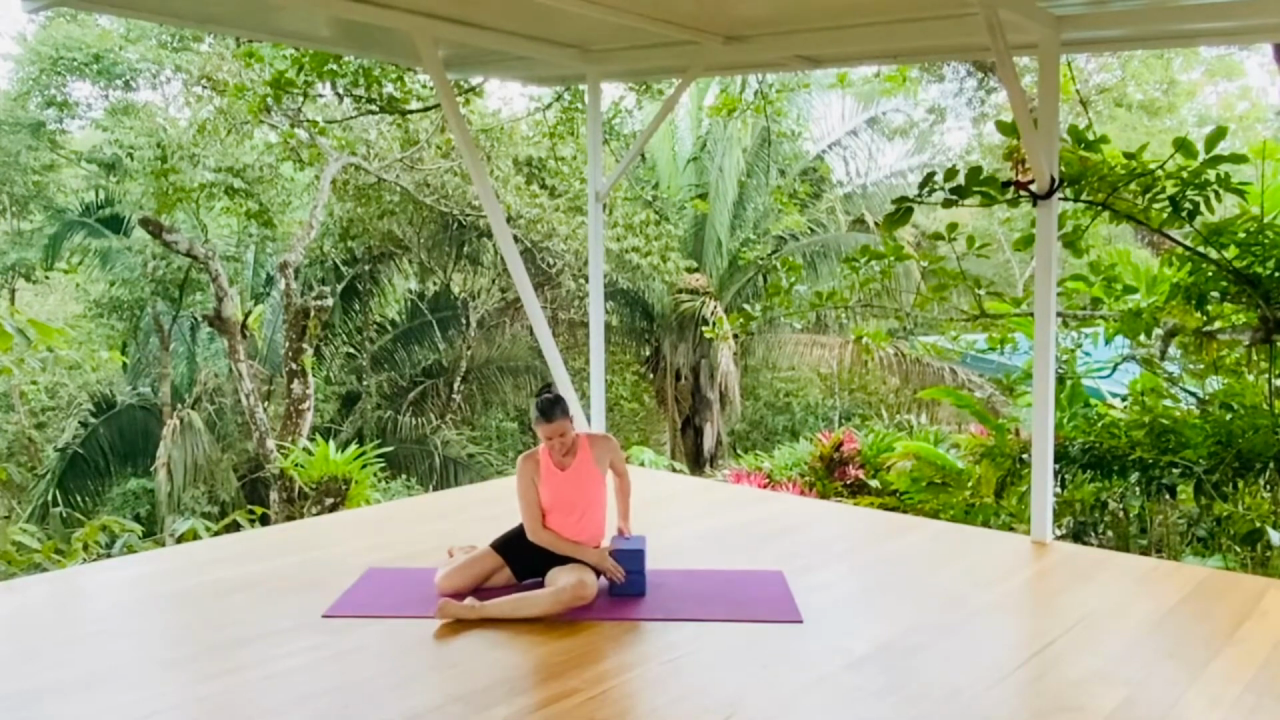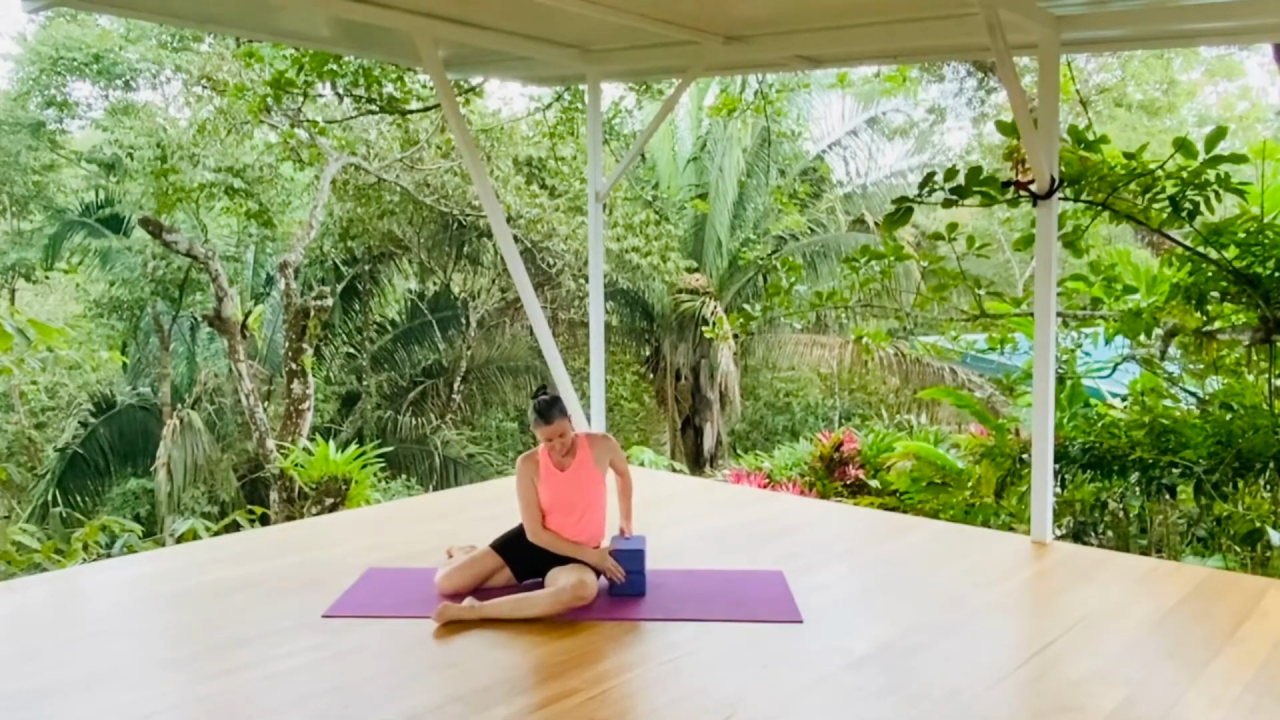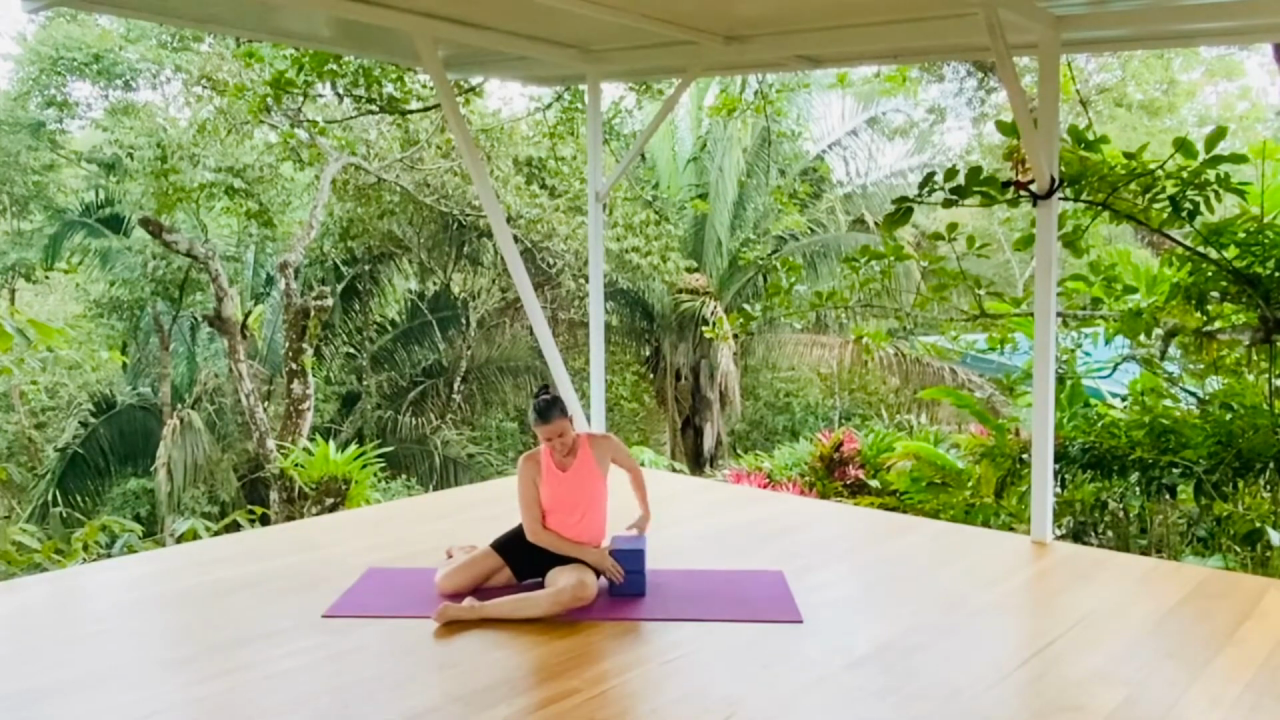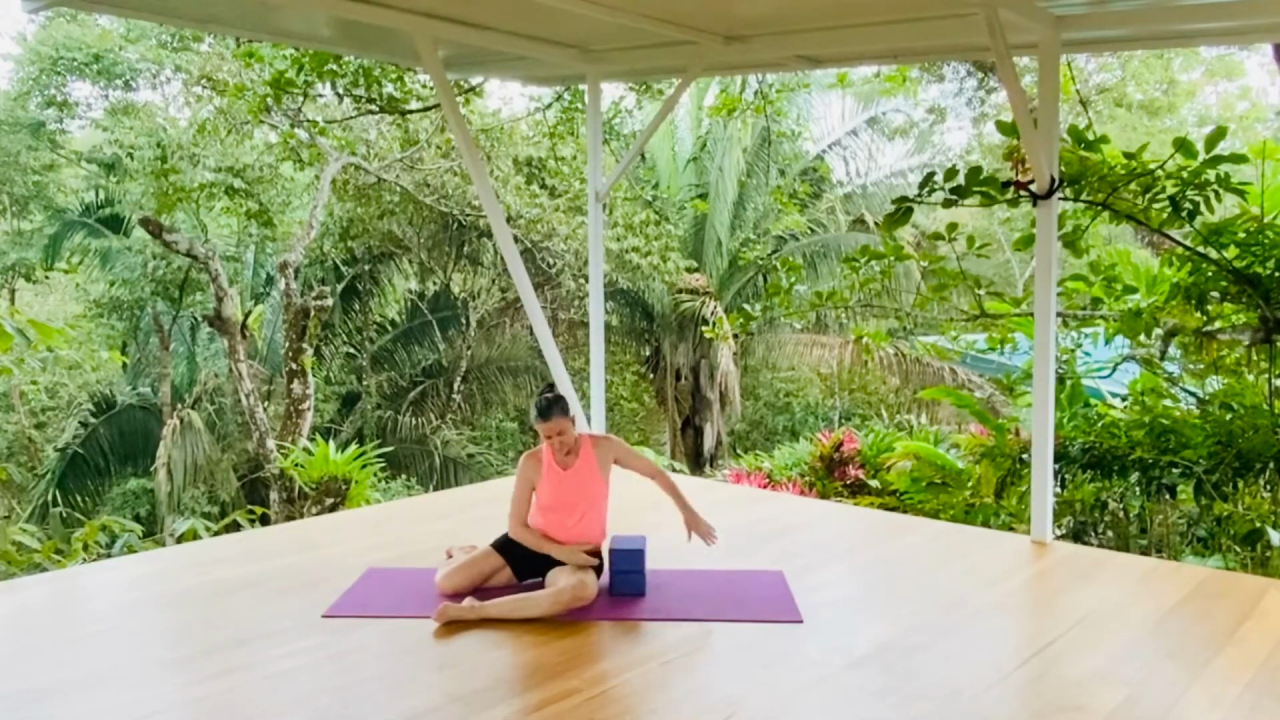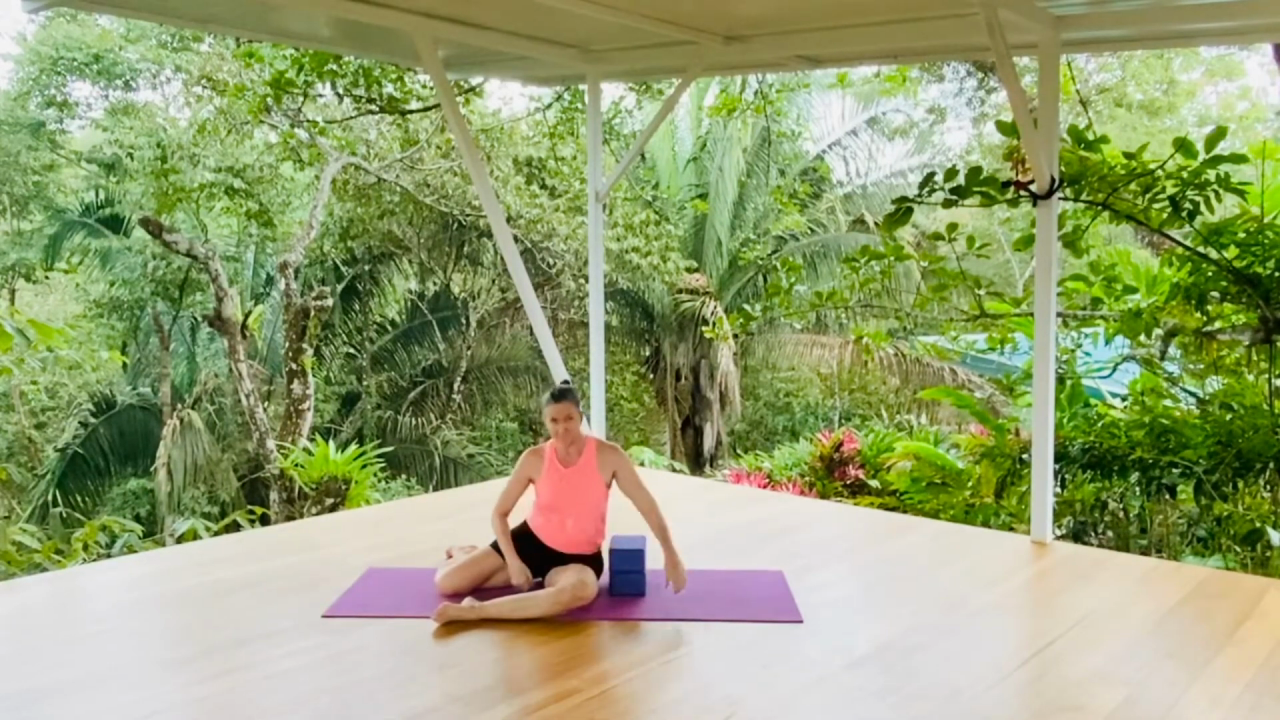
dt=0.3s
person 1, frame 1
left shoulder: (603, 446)
right shoulder: (529, 464)
left elbow: (622, 474)
right elbow: (534, 531)
left wrist: (623, 520)
right wrist: (590, 555)
left hip: (578, 556)
right hip: (531, 542)
left knee: (582, 589)
right knee: (446, 583)
left ankle: (476, 610)
right ankle: (470, 555)
person 1, frame 2
left shoulder: (601, 446)
right shoulder: (528, 464)
left elbow: (623, 474)
right elbow: (535, 531)
left wrist: (626, 520)
right wrist: (590, 554)
left hip: (577, 557)
right hip: (531, 542)
left knee: (582, 589)
right knee: (446, 582)
left ankle: (476, 610)
right ankle: (468, 554)
person 1, frame 3
left shoulder: (602, 446)
right shoulder: (530, 464)
left elbow: (633, 469)
right elbow: (534, 531)
left wrist: (645, 513)
right wrist: (590, 553)
left hip: (578, 555)
right hip: (531, 542)
left knee: (582, 589)
right knee: (446, 582)
left ankle: (476, 610)
right ankle: (468, 554)
person 1, frame 4
left shoulder: (604, 447)
right shoulder: (532, 462)
left elbow: (657, 474)
right elbow: (516, 526)
left wrist: (689, 513)
right wrist: (557, 551)
left hip: (581, 554)
right hip: (536, 543)
left knee: (581, 590)
right knee: (447, 582)
left ankle: (478, 610)
right ankle: (468, 554)
person 1, frame 5
left shoulder: (609, 455)
right shoulder: (533, 459)
left elbow: (646, 505)
right elbow: (500, 513)
left wrist: (670, 553)
right wrist: (513, 560)
left hip: (579, 556)
right hip: (531, 540)
left knee: (581, 589)
right knee: (447, 583)
left ankle: (477, 611)
right ankle: (468, 554)
